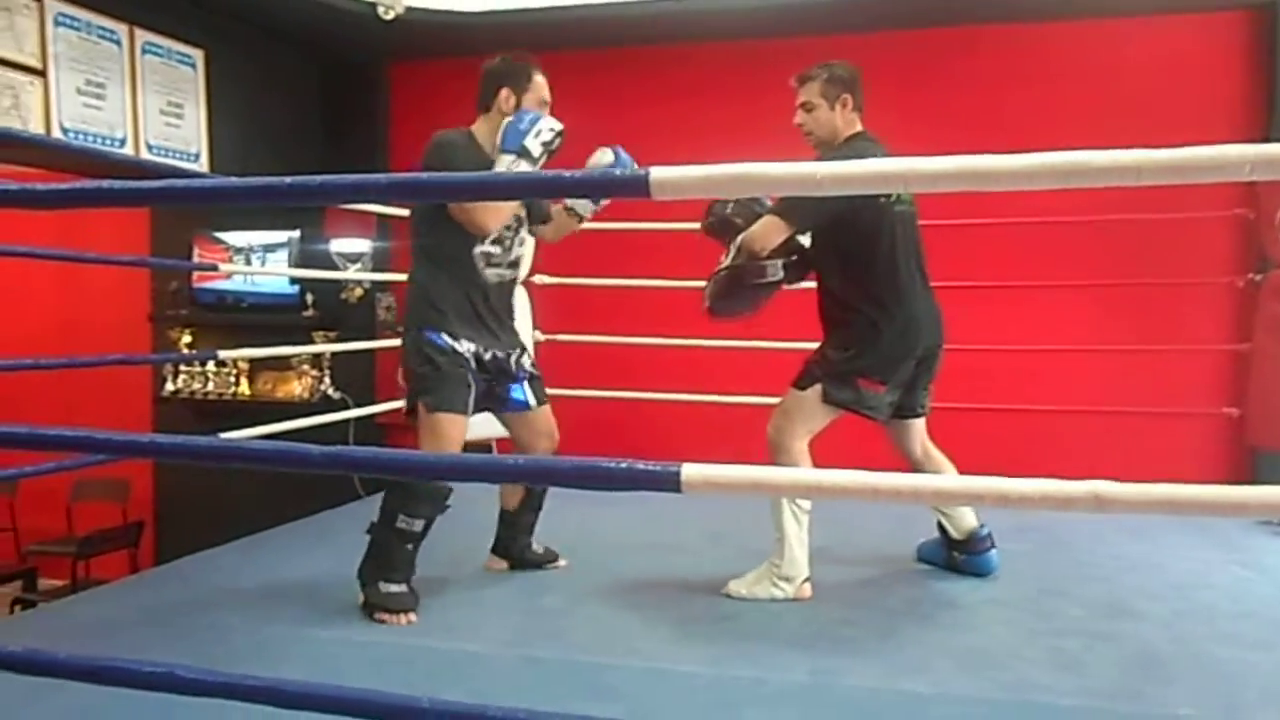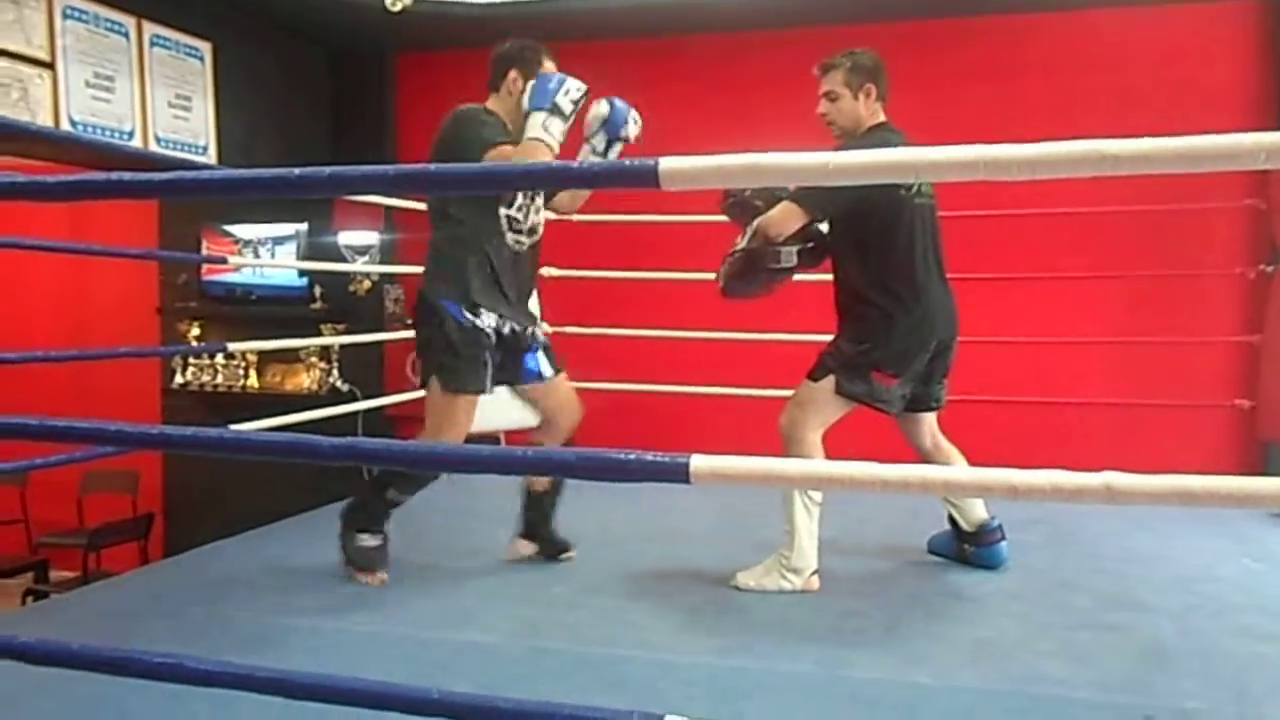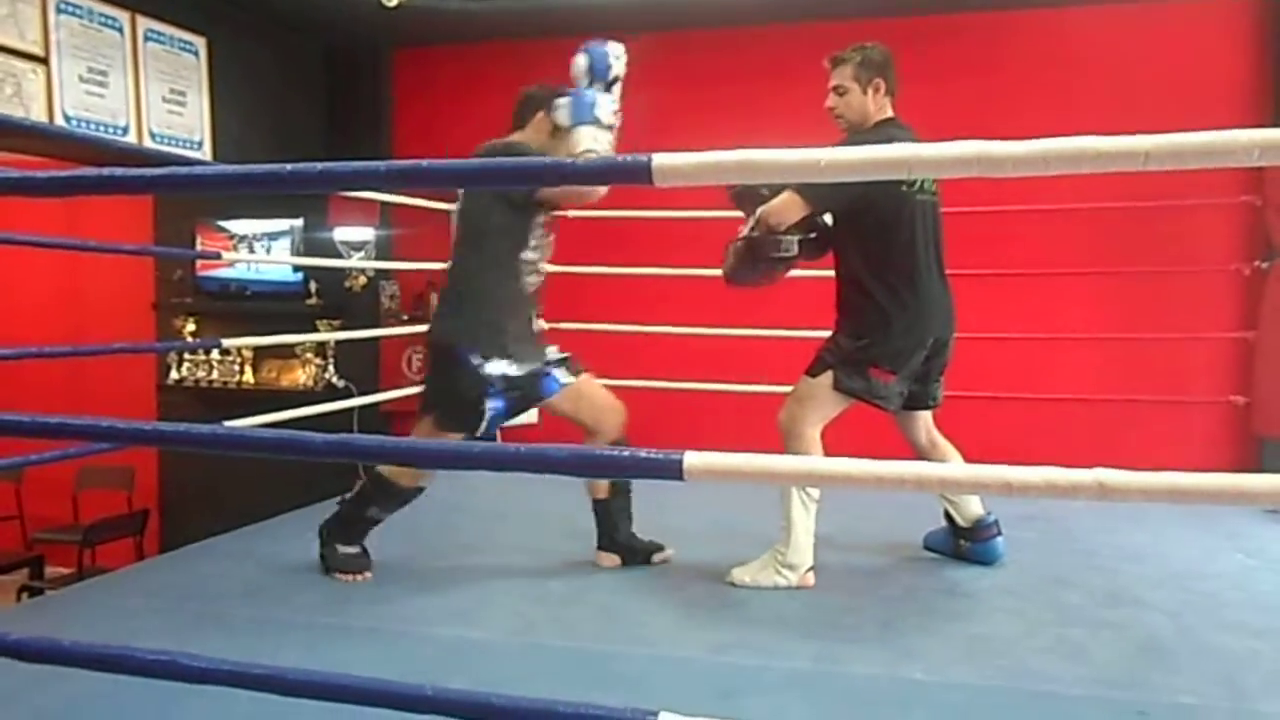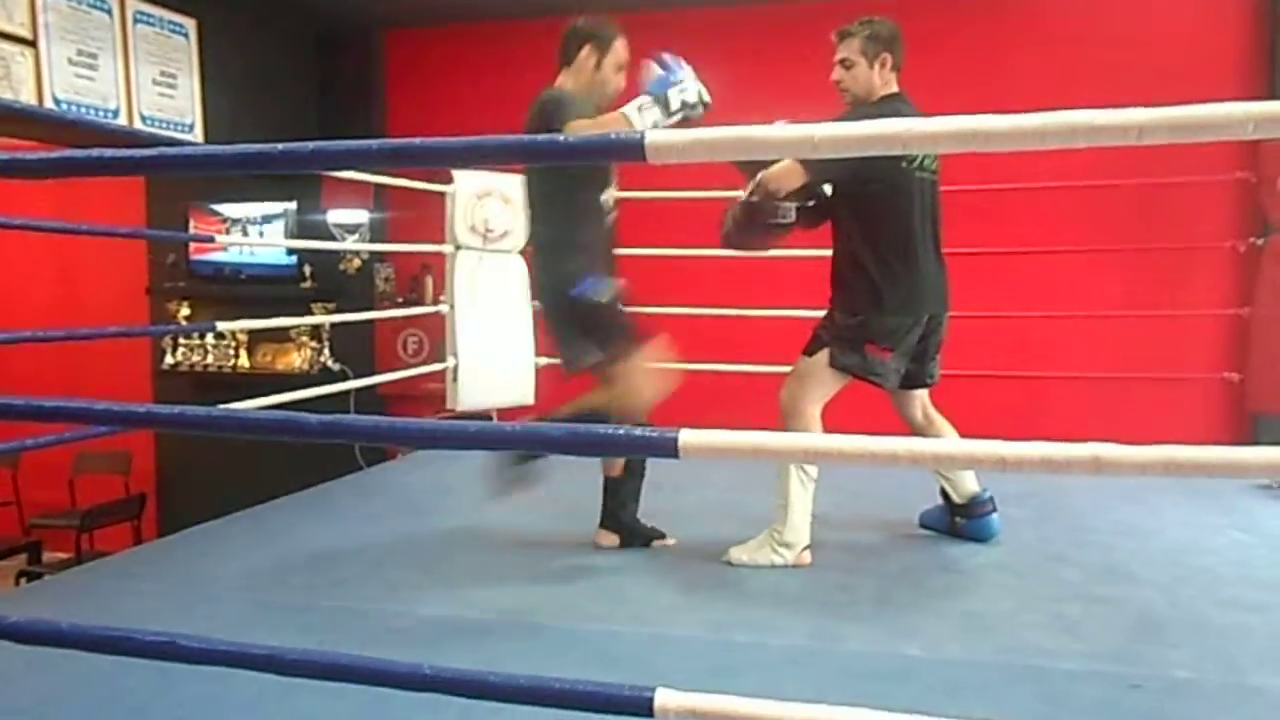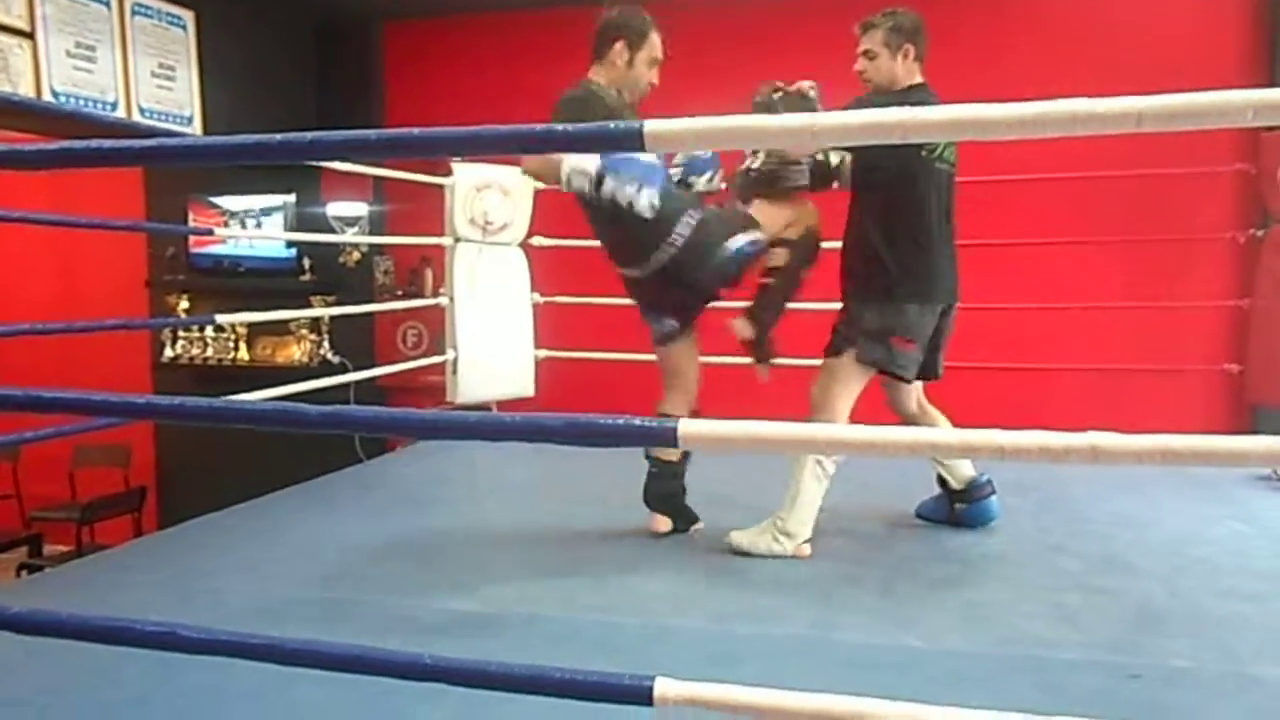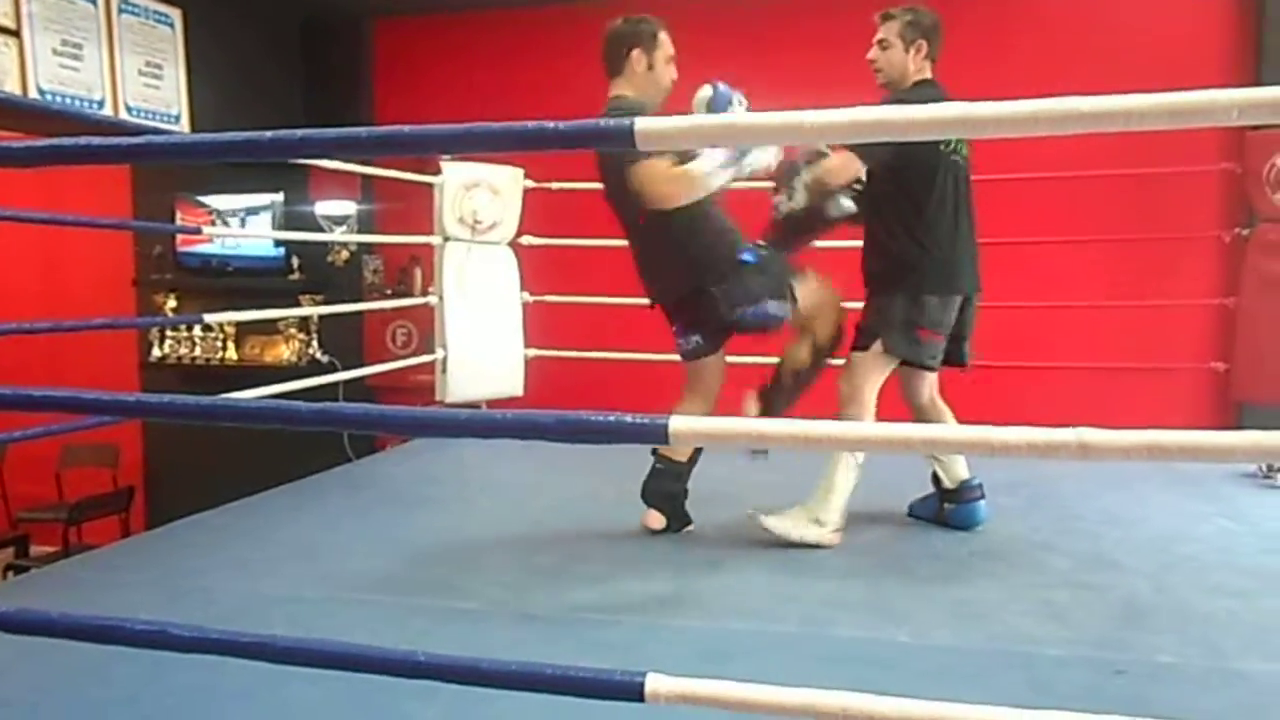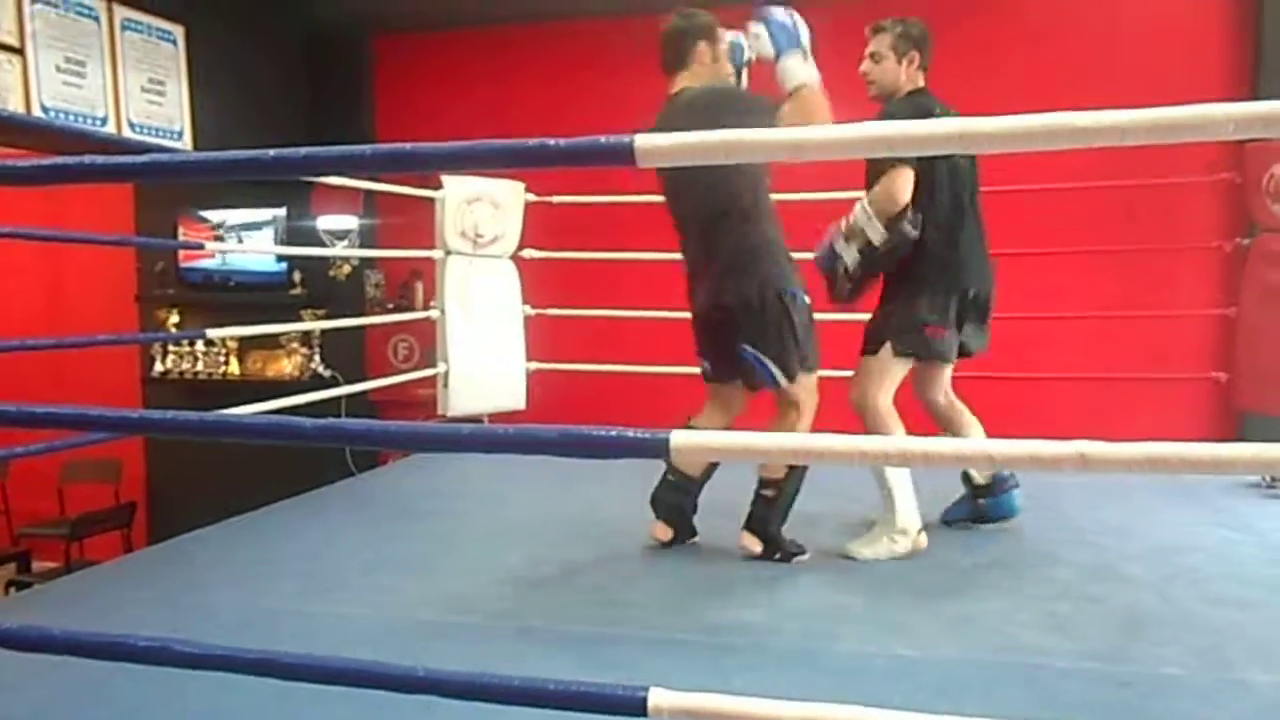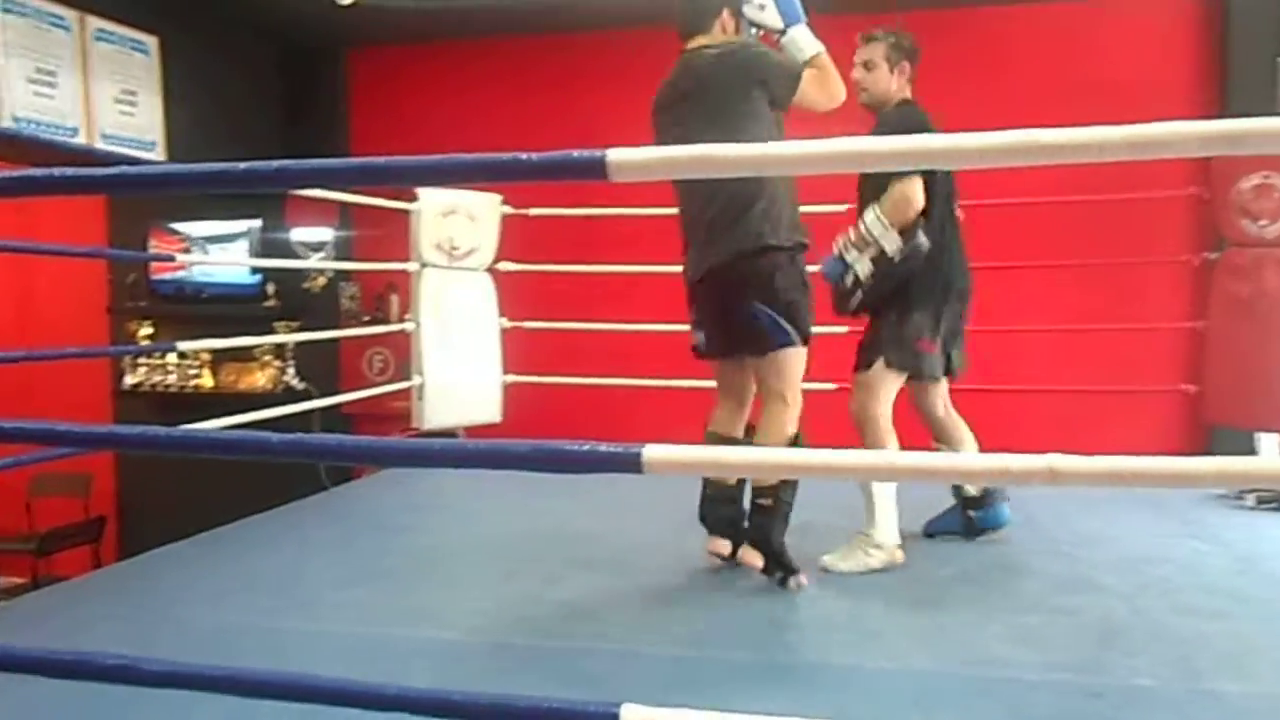
dt=0.2s
person 1, frame 1
left shoulder: (514, 171)
right shoulder: (448, 150)
left elbow: (551, 228)
right elbow: (483, 219)
left wrist: (592, 192)
right wrist: (519, 157)
left hip: (496, 333)
right hip: (444, 331)
left knee: (541, 440)
right knee: (442, 452)
left ankle: (511, 545)
right ankle: (384, 575)
person 1, frame 2
left shoulder: (517, 137)
right shoulder: (468, 123)
left elbow: (563, 200)
left wrist: (601, 145)
right wrist: (550, 116)
left hip: (509, 308)
right hip: (462, 305)
left knee: (564, 414)
right knee: (446, 436)
left ankle: (535, 529)
right ankle: (364, 524)
person 1, frame 3
right shoulder: (504, 160)
left elbow: (587, 181)
right elbow: (588, 189)
left wrist: (604, 92)
right wrist: (590, 122)
left hip: (516, 340)
right hip: (476, 344)
left knee: (609, 419)
right knee: (424, 461)
left ankle: (617, 540)
right ankle: (342, 535)
person 1, frame 4
left shoulder: (576, 108)
right shoulder: (557, 104)
right elbow: (593, 138)
left wrist: (670, 100)
right wrist: (656, 103)
left hip: (583, 282)
right hip: (574, 284)
left knee: (631, 401)
right knee: (642, 391)
left ankle: (618, 522)
person 1, frame 5
left shoulder: (609, 106)
right shoulder: (585, 105)
right elbow: (537, 159)
left wrist: (680, 174)
right wrist: (609, 174)
left hip: (648, 262)
right hip: (676, 238)
left knee: (683, 385)
right knee: (798, 213)
left ankle: (664, 505)
right ankle: (758, 329)
person 1, frame 6
left shoulder: (619, 122)
right shoulder: (632, 121)
right elbow: (667, 192)
right wrist: (735, 157)
left hip: (679, 283)
right hip: (719, 267)
left knee: (702, 390)
right knee: (823, 309)
left ankle: (662, 503)
right ankle: (772, 410)
person 1, frame 7
left shoulder: (670, 119)
right shoulder: (711, 104)
right elbow: (816, 120)
left wrist: (740, 70)
right wrist: (790, 51)
left hip: (713, 290)
right hip: (758, 283)
left knee: (723, 405)
right knee: (801, 403)
left ankle: (671, 514)
right ankle: (764, 529)
person 1, frame 8
left shoulder: (670, 94)
right shoulder: (740, 64)
right elbow: (829, 94)
left hip: (707, 263)
right hip: (761, 250)
left knee: (733, 394)
right knee: (782, 395)
left ankle: (723, 526)
right ankle: (764, 540)
person 2, frame 1
left shoulder: (839, 168)
right shoulder: (882, 163)
left elbow: (762, 240)
left wrist: (733, 256)
right wrist: (785, 250)
left hip: (874, 335)
right hip: (917, 329)
left knee: (786, 433)
right knee: (913, 441)
left ankle: (789, 574)
right ankle: (972, 542)
person 2, frame 2
left shoulder: (860, 158)
right shoulder: (904, 154)
left elbow: (779, 225)
left wrist: (752, 234)
right wrist: (808, 240)
left hip: (888, 327)
right hip: (932, 321)
left knee: (799, 425)
right knee: (923, 432)
left ankle: (798, 566)
right ankle: (982, 535)
person 2, frame 3
left shoulder: (866, 151)
right shoulder: (911, 151)
left elbow: (780, 214)
left wrist: (752, 229)
right wrist: (808, 233)
left hip: (885, 324)
right hip: (928, 320)
left knee: (798, 421)
right knee: (919, 428)
left ankle: (793, 562)
right ankle: (978, 530)
person 2, frame 4
left shoulder: (869, 125)
left elbow: (781, 180)
left wrist: (751, 198)
right wrist: (805, 201)
left hip: (880, 301)
right hip: (922, 296)
left knee: (799, 400)
right knee: (916, 407)
left ankle: (789, 541)
right ankle: (974, 507)
person 2, frame 5
left shoulder: (891, 111)
right shoulder: (934, 115)
left hip: (894, 289)
right hip: (930, 285)
left knee: (830, 398)
right knee: (907, 398)
left ankle: (790, 531)
right ankle: (970, 492)
person 2, frame 6
left shoulder: (906, 110)
right shoulder: (940, 112)
left elbow: (840, 171)
left wrist: (795, 194)
right wrist: (838, 198)
left hip: (916, 280)
right hip: (949, 276)
left knee: (857, 388)
right knee: (920, 391)
left ankle: (822, 517)
right ankle: (962, 495)
person 2, frame 7
left shoulder: (902, 115)
right shoulder: (939, 114)
left elbow: (897, 192)
left wrist: (844, 244)
right wrist: (870, 243)
left hip: (928, 281)
right hip: (963, 275)
left knee: (870, 393)
right knee: (934, 391)
left ankle: (903, 526)
right ankle: (994, 488)
person 2, frame 8
left shoulder: (897, 126)
right shoulder: (915, 126)
left elbow: (909, 199)
left wrist: (850, 254)
right wrist: (868, 260)
left hip: (919, 291)
right hip: (939, 285)
left knee: (869, 407)
right knee: (932, 402)
left ankle: (880, 539)
right ankle: (981, 502)
